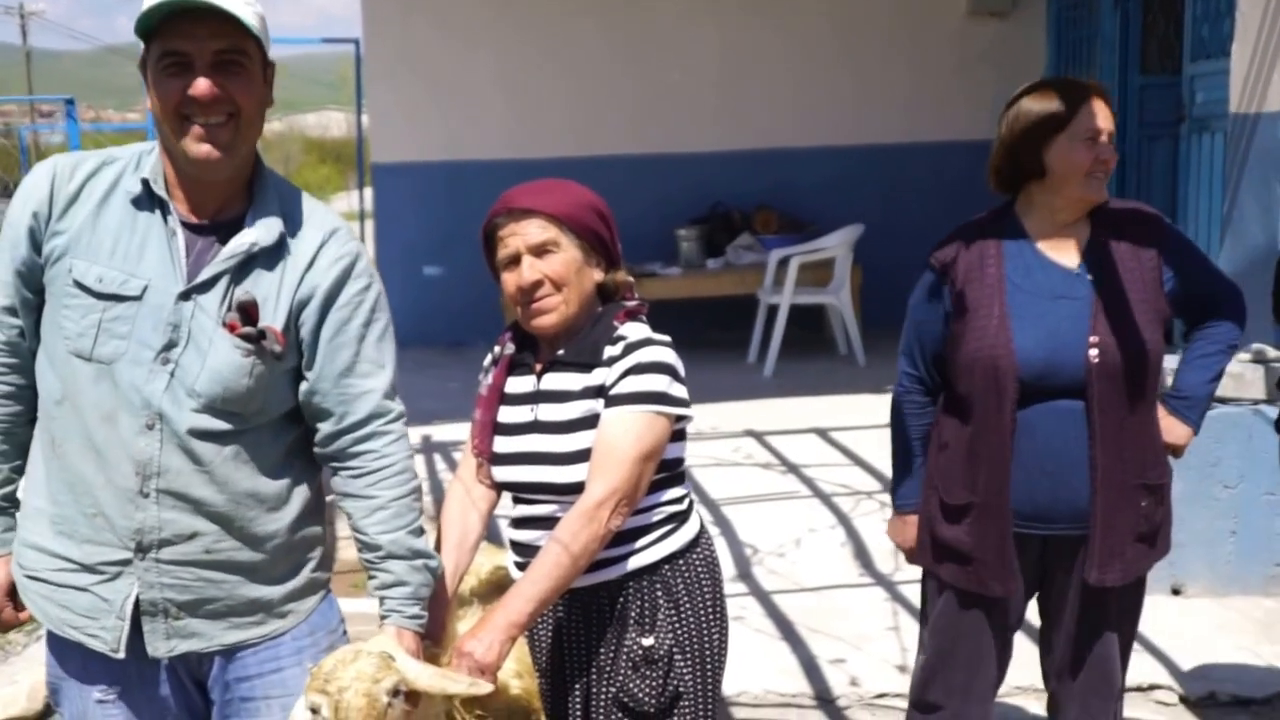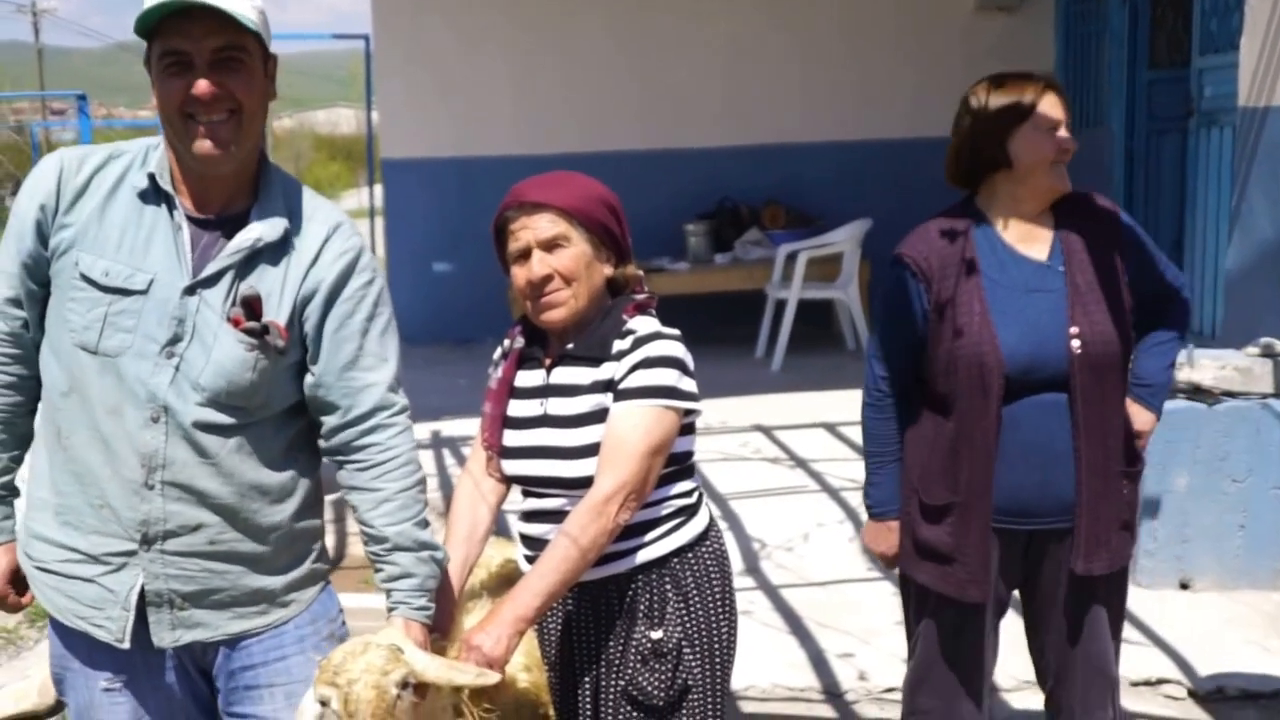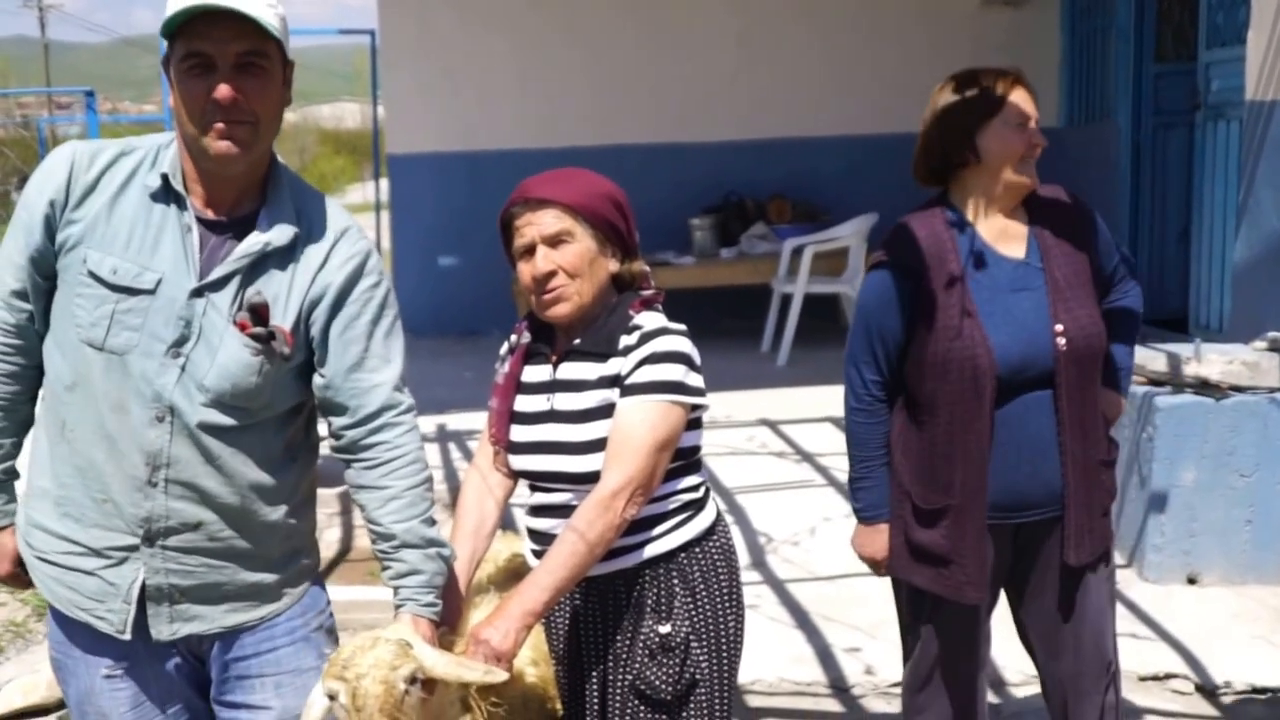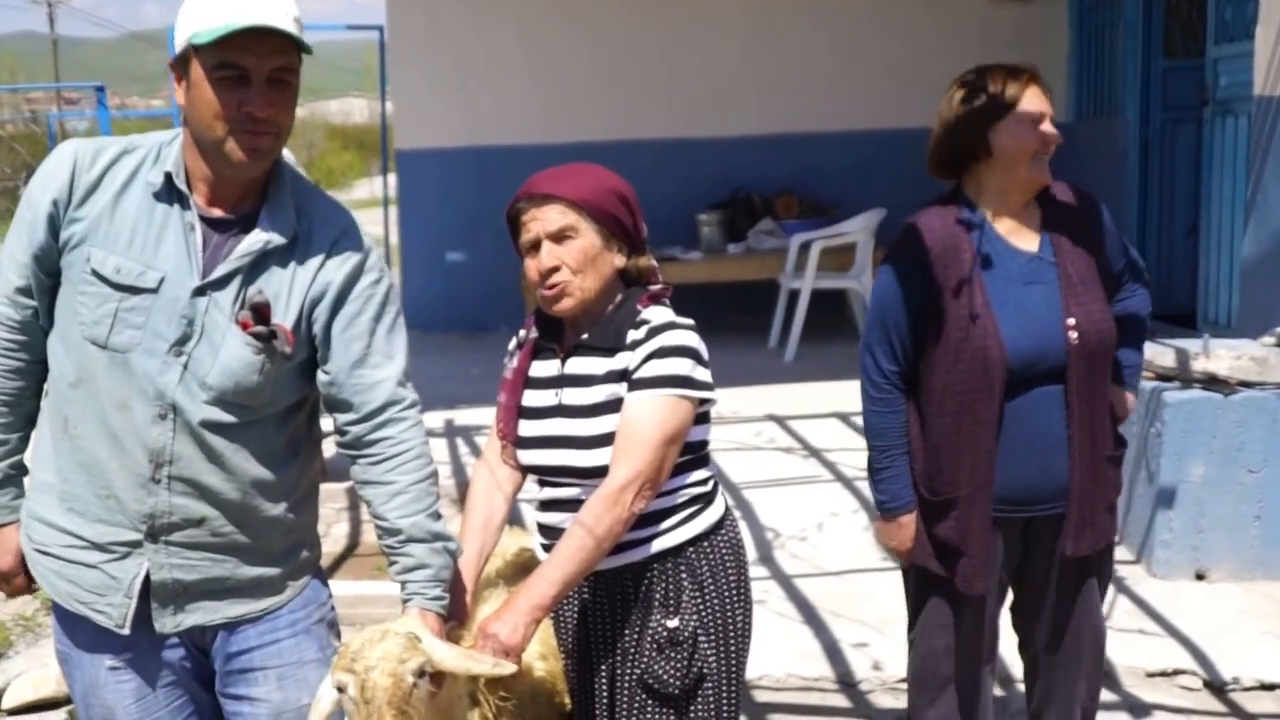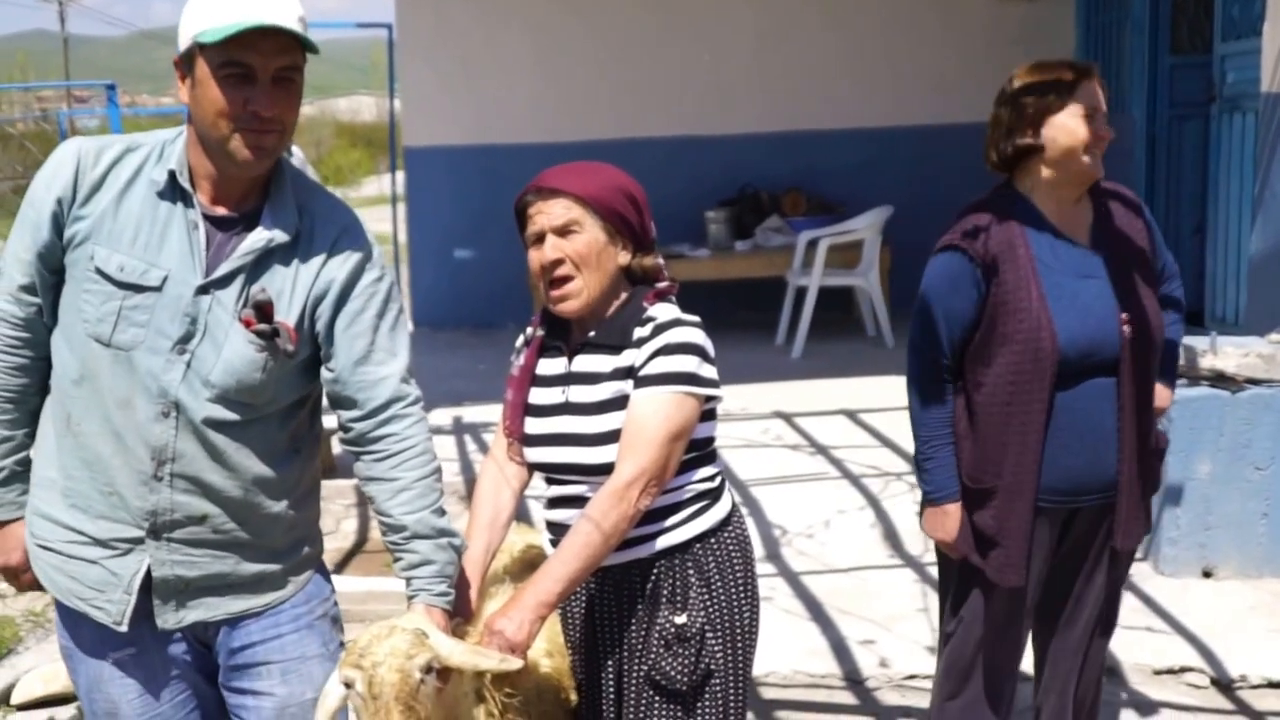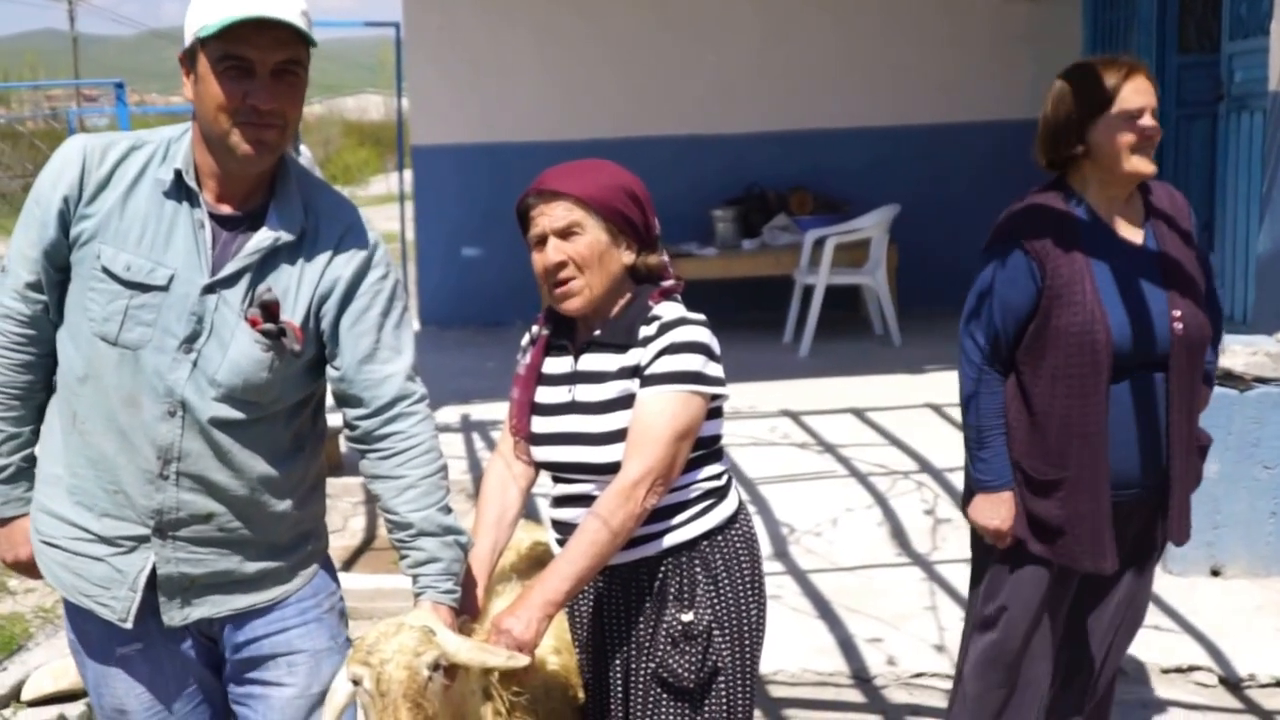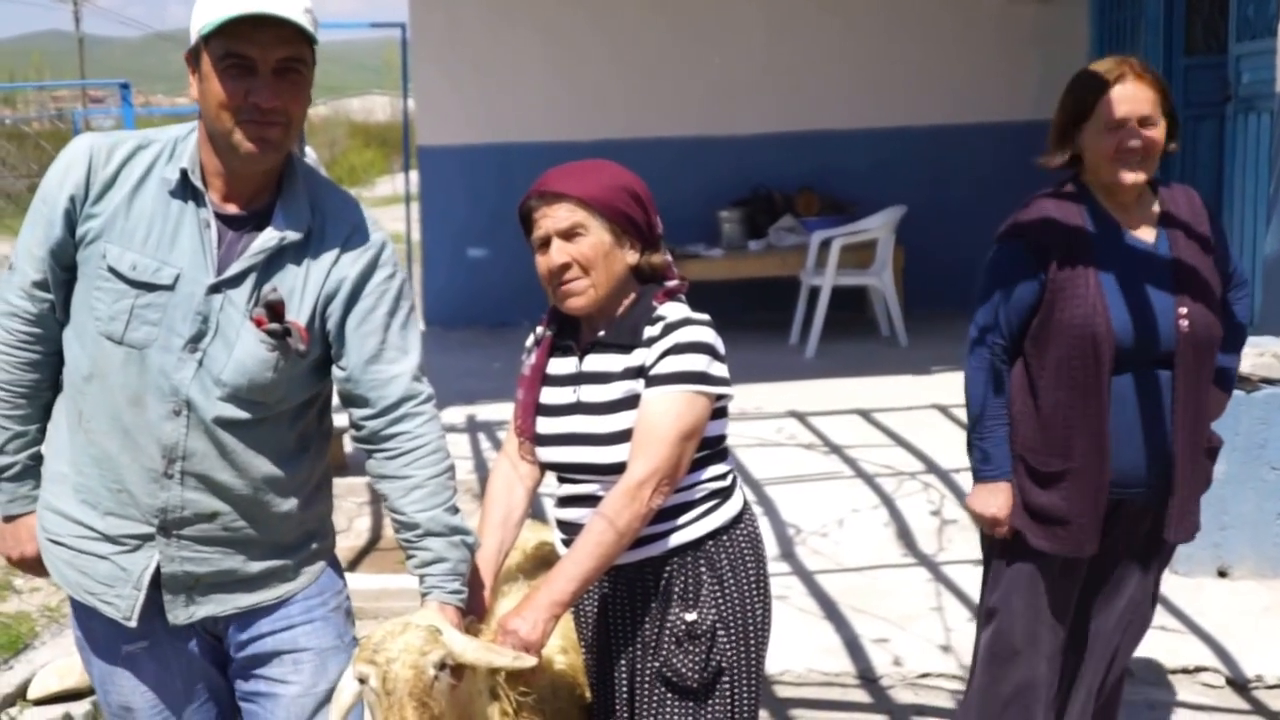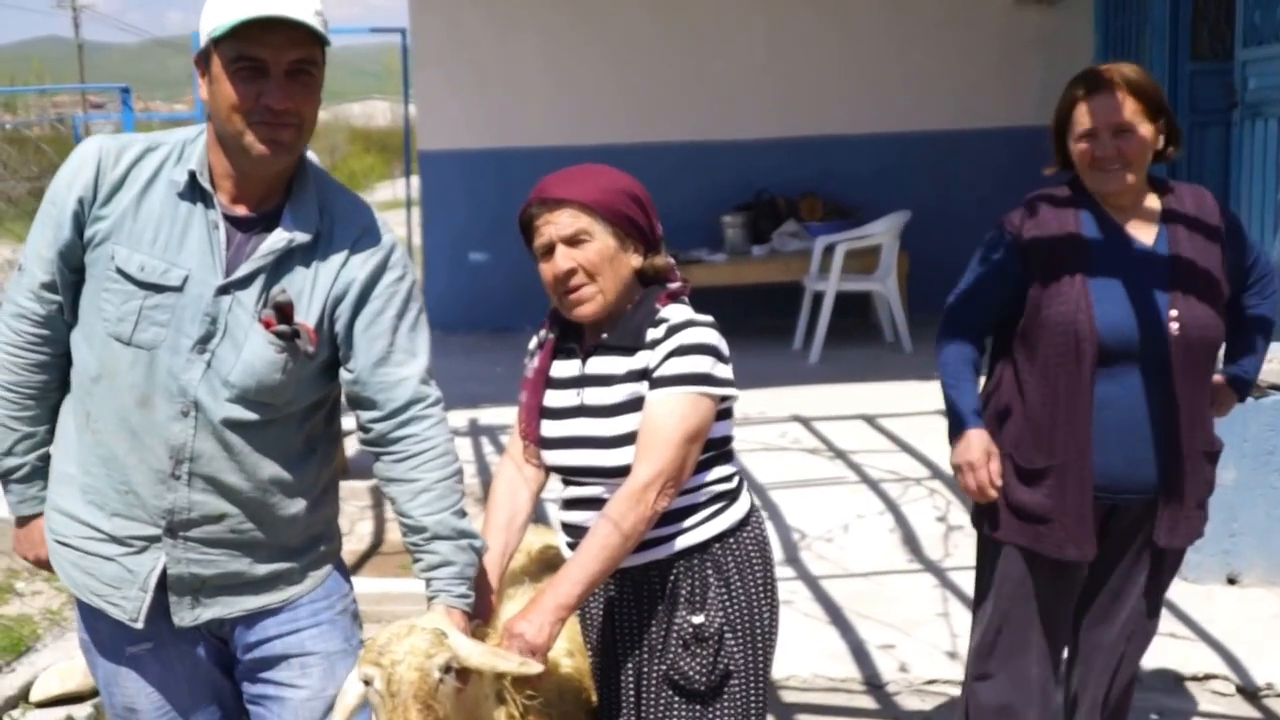
dt=0.3s
person 1, frame 1
left shoulder: (320, 252)
right shoulder: (58, 197)
left elbow: (366, 443)
left wrist: (404, 612)
left hip: (271, 618)
right hip: (92, 615)
person 1, frame 2
left shoulder: (324, 246)
right shoulder: (65, 190)
left elbow: (370, 434)
left wrist: (411, 604)
left hip: (273, 610)
right hip: (98, 604)
person 1, frame 3
left shoulder: (332, 249)
right shoulder: (76, 184)
left elbow: (378, 432)
left wrist: (420, 599)
left hip: (266, 604)
right hip: (94, 592)
person 1, frame 4
left shoulder: (332, 247)
right shoulder: (79, 181)
left elbow: (381, 426)
left wrist: (426, 594)
left hip: (268, 597)
right hip: (99, 585)
person 1, frame 5
left shoulder: (334, 243)
right shoulder: (82, 179)
left elbow: (385, 423)
left wrist: (431, 590)
left hip: (270, 591)
right hip: (102, 579)
person 1, frame 6
left shoulder: (340, 240)
right shoulder: (88, 176)
left elbow: (391, 419)
left wrist: (438, 587)
left hip: (279, 587)
right hip: (109, 577)
person 1, frame 7
left shoulder: (348, 244)
right shoulder: (95, 175)
left elbow: (397, 420)
left wrist: (444, 588)
left hip: (284, 584)
right hip: (114, 573)
person 1, frame 8
left shoulder: (357, 245)
right shoulder: (105, 176)
left elbow: (406, 423)
left wrist: (452, 592)
left hip: (291, 587)
right hip: (123, 575)
person 2, frame 1
left shoulder: (1143, 240)
right shoulder: (963, 260)
left elbow: (1223, 309)
right elbow: (918, 389)
left wrist: (1185, 406)
right wrist: (908, 502)
left hip: (1105, 526)
right hip: (980, 524)
person 2, frame 2
left shoulder: (1104, 230)
right shoulder: (931, 255)
left elbow: (1169, 303)
right elbow: (887, 390)
left wrist: (1146, 394)
right wrist: (884, 507)
left hip: (1083, 519)
right hip: (961, 522)
person 2, frame 3
left shoulder: (1070, 222)
right shoulder: (914, 255)
left elbow: (1121, 289)
right elbow: (868, 389)
left wrist: (1112, 381)
right wrist: (873, 512)
left hip: (1066, 509)
right hip: (952, 516)
person 2, frame 4
left shoulder: (1081, 218)
right shoulder: (930, 247)
left elbow: (1130, 289)
right elbow: (884, 378)
left wrist: (1123, 378)
right wrist: (896, 501)
left hip: (1074, 501)
right hip: (965, 507)
left knee: (1070, 659)
person 2, frame 5
left shoulder: (1126, 213)
right shoulder: (982, 239)
left elbow: (1169, 293)
right elbow: (930, 367)
left wrist: (1162, 378)
right wrist: (941, 491)
left hip: (1109, 495)
right hip: (1005, 496)
left knee: (1079, 653)
right knee: (979, 663)
person 2, frame 6
left shoulder: (1172, 212)
right shoulder: (1033, 235)
left elbow: (1205, 299)
right elbow: (981, 359)
left wrist: (1201, 380)
right wrist: (992, 481)
left hip: (1144, 492)
right hip: (1046, 490)
left knee: (1100, 650)
right knee: (1010, 658)
person 2, frame 7
left shoulder: (1190, 215)
right shoulder: (1041, 228)
left elbow: (1233, 297)
right elbow: (987, 347)
left wrist: (1219, 384)
right wrist: (991, 472)
left hip: (1154, 490)
right hip: (1051, 485)
left knee: (1108, 649)
right knee: (1019, 657)
person 2, frame 8
left shoulder: (1202, 217)
right shoulder: (1035, 227)
right elbow: (959, 327)
right wrist: (967, 425)
left hip: (1156, 495)
right hip: (1045, 488)
left knee: (1116, 654)
right knee: (1015, 663)
person 3, frame 1
left shoulder: (640, 357)
right shoulder: (504, 360)
left elbow: (605, 506)
right elbow: (472, 485)
left wrist: (501, 625)
right wrist: (435, 605)
left hip: (647, 601)
right hip: (548, 604)
person 3, frame 2
left shoulder: (649, 350)
right shoulder: (514, 353)
left elbow: (613, 499)
right elbow: (481, 478)
left wrist: (509, 618)
right wrist: (444, 595)
left hip: (656, 595)
right hip: (558, 596)
person 3, frame 3
left shoulder: (657, 345)
right shoulder: (521, 348)
left elbow: (620, 496)
right elbow: (488, 471)
left wrist: (516, 614)
right wrist: (451, 590)
left hip: (664, 588)
right hip: (566, 591)
person 3, frame 4
left shoulder: (664, 339)
right shoulder: (530, 342)
left elbow: (628, 489)
right elbow: (497, 466)
left wrist: (524, 607)
right wrist: (460, 584)
left hip: (673, 584)
right hip: (575, 585)
person 3, frame 5
left shoulder: (671, 337)
right shoulder: (537, 341)
left elbow: (634, 486)
right elbow: (505, 462)
left wrist: (531, 604)
right wrist: (467, 579)
left hip: (680, 579)
right hip: (583, 582)
person 3, frame 6
left shoulder: (676, 336)
right shoulder: (542, 339)
left elbow: (640, 485)
right elbow: (511, 461)
left wrist: (538, 602)
right wrist: (474, 578)
left hip: (686, 578)
right hip: (590, 580)
person 3, frame 7
left shoulder: (681, 335)
right shoulder: (547, 341)
left elbow: (646, 484)
right elbow: (517, 461)
left wrist: (545, 603)
right wrist: (480, 578)
left hip: (692, 576)
right hip: (595, 579)
person 3, frame 8
left shoulder: (684, 338)
right shoulder: (549, 344)
left elbow: (650, 488)
right elbow: (520, 465)
left wrist: (550, 607)
right wrist: (484, 582)
left hip: (698, 580)
right hip: (600, 583)
